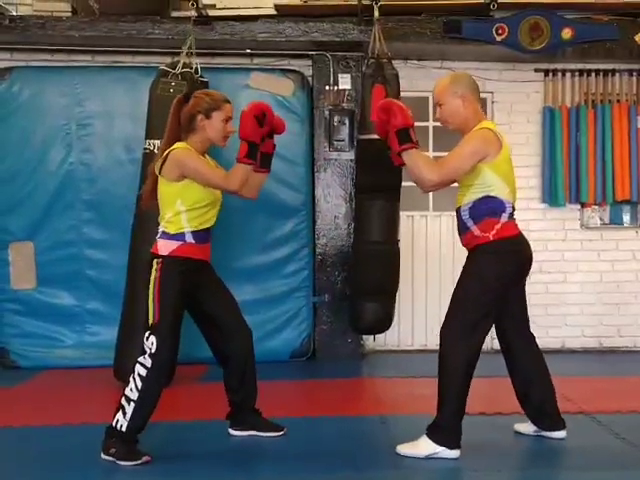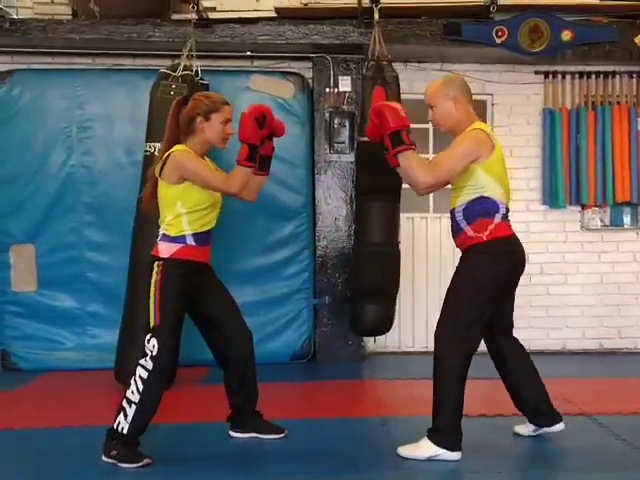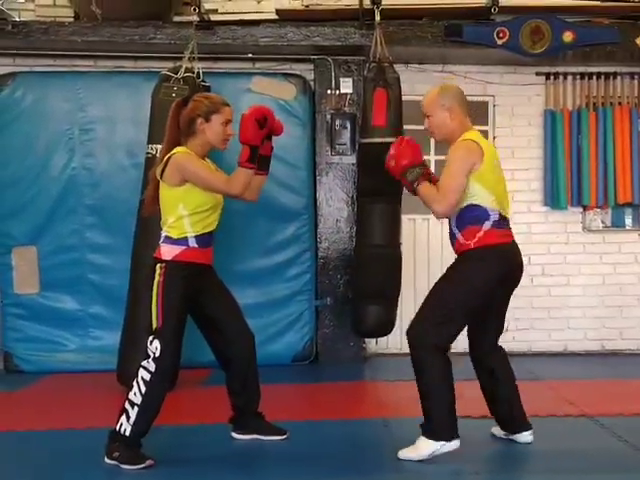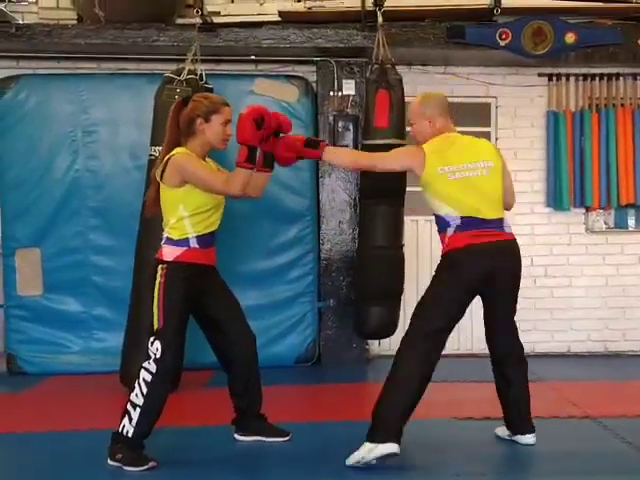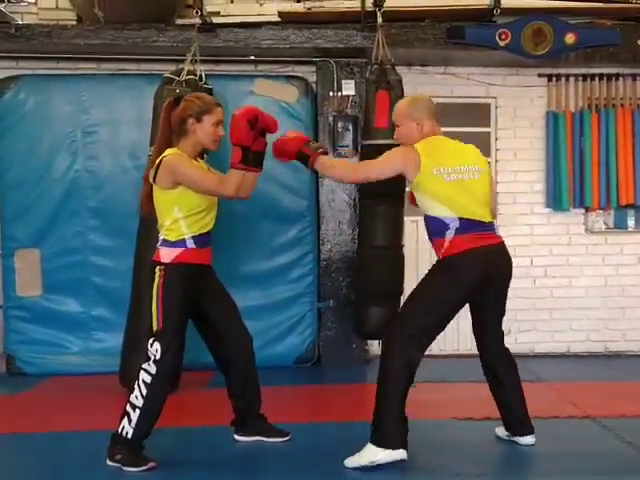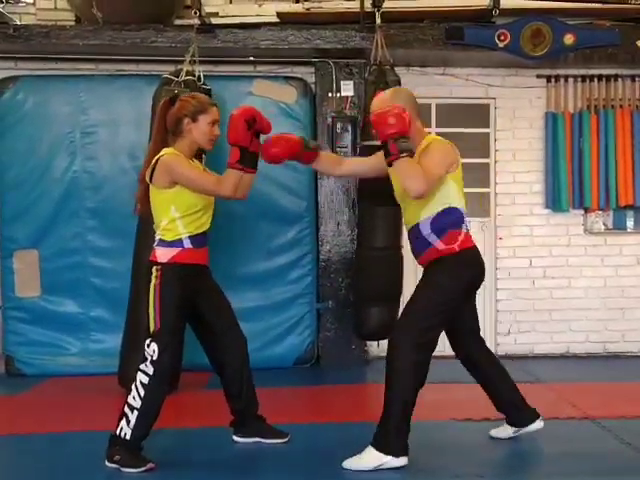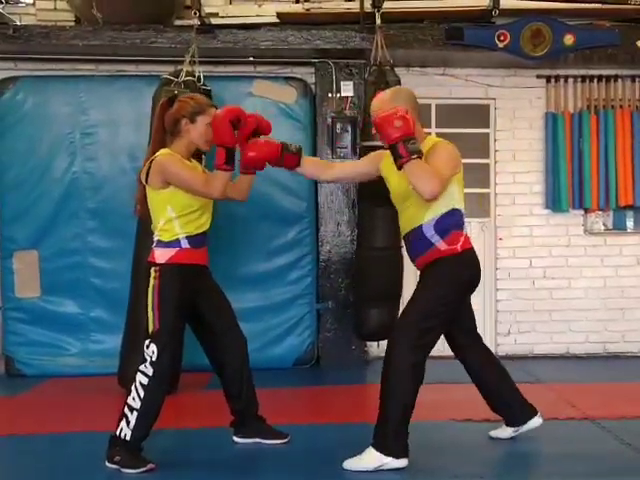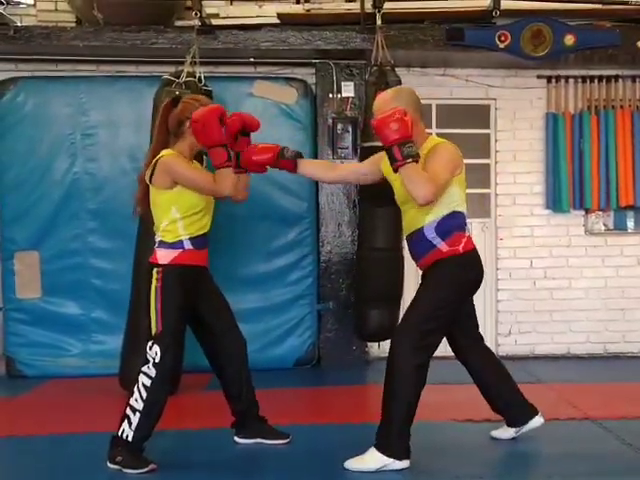
dt=0.2s
person 1, frame 1
left shoulder: (482, 136)
right shoulder: (477, 139)
left elbow: (433, 177)
right elbow: (429, 182)
left wrist: (403, 138)
right wrist: (399, 146)
left hip: (495, 253)
right hip: (505, 252)
left knee: (457, 338)
right knee: (516, 335)
left ankle: (444, 438)
right ankle: (548, 420)
person 1, frame 2
left shoulder: (474, 137)
right shoulder: (473, 140)
left elbow: (426, 179)
right elbow: (419, 178)
left wrist: (397, 138)
right wrist: (394, 147)
left hip: (488, 254)
right hip: (500, 252)
left knee: (451, 340)
right knee: (499, 336)
left ankle: (445, 440)
right ankle: (543, 415)
person 1, frame 3
left shoulder: (466, 149)
right shoulder: (480, 147)
left elbow: (442, 205)
right elbow: (456, 199)
left wrist: (411, 175)
right wrist: (425, 175)
left hip: (482, 258)
right hip: (507, 255)
left knee: (425, 336)
right knee: (485, 341)
left ankle: (441, 431)
right ankle: (515, 424)
person 1, frame 4
left shoulder: (423, 154)
right shoulder: (490, 150)
left elbow: (360, 160)
right elbow: (509, 200)
left wrist: (309, 147)
left hip: (465, 259)
right hip: (505, 253)
left knee: (420, 342)
right knee: (504, 339)
left ankle: (384, 435)
right ankle: (520, 425)
person 1, frame 5
left shoulder: (412, 156)
right shoulder: (475, 156)
left elbow: (354, 174)
left wrist: (306, 152)
left hip: (458, 265)
right hip: (495, 257)
left knee: (401, 342)
right knee: (491, 343)
left ankle: (388, 441)
right ankle: (519, 426)
person 1, frame 6
left shoulder: (439, 148)
right shoulder: (396, 155)
left elbow: (416, 187)
right elbow: (340, 166)
left wrist: (398, 143)
right wrist: (300, 149)
left hip: (455, 263)
right hip: (450, 266)
left knee: (405, 344)
right knee: (469, 344)
left ankle: (389, 447)
right ankle: (522, 417)
person 1, frame 7
left shoulder: (442, 150)
right shoulder: (385, 159)
left elbow: (429, 189)
right elbow: (332, 172)
left wrist: (403, 146)
right wrist: (284, 155)
left hip: (452, 265)
right hip: (443, 268)
left knee: (404, 346)
right knee: (467, 344)
left ankle: (389, 449)
right ankle: (521, 414)
person 1, frame 8
left shoulder: (444, 152)
right shoulder: (391, 158)
left elbow: (425, 194)
right elbow: (335, 172)
left wrist: (400, 149)
right wrist: (281, 157)
left hip: (455, 266)
right hip: (447, 268)
left knee: (407, 348)
right knee: (469, 345)
left ankle: (391, 450)
right ankle: (522, 415)
person 2, frame 1
left shoulder: (205, 161)
right shoulder: (180, 155)
left elbow: (250, 190)
right elbow: (233, 183)
left wrist: (265, 146)
right wrist: (249, 141)
left hip: (199, 265)
right hip: (171, 265)
left knee: (238, 336)
right knee: (159, 352)
left ankle: (244, 416)
right ankle: (118, 438)
person 2, frame 2
left shoulder: (204, 163)
right shoulder: (179, 157)
left elbow: (249, 193)
right elbow: (233, 185)
left wrist: (264, 149)
right wrist: (249, 144)
left hip: (199, 267)
right hip: (172, 268)
left knee: (238, 339)
right knee: (160, 355)
left ankle: (245, 418)
right ankle: (119, 441)
person 2, frame 3
left shoulder: (204, 164)
right shoulder: (180, 160)
left elbow: (250, 193)
right elbow: (234, 187)
left wrist: (263, 149)
right wrist: (250, 145)
left hip: (202, 269)
right hip: (175, 270)
left knee: (240, 340)
right knee: (163, 357)
left ankle: (247, 419)
right ankle: (121, 443)
person 2, frame 4
left shoulder: (206, 164)
right shoulder: (180, 161)
left elbow: (253, 189)
right elbow: (234, 187)
left wrist: (266, 144)
right wrist: (248, 144)
left hip: (205, 269)
right hip: (177, 270)
left knee: (242, 341)
right knee: (164, 357)
left ankle: (249, 421)
right ankle: (124, 444)
person 2, frame 5
left shoulder: (197, 164)
right shoulder: (172, 162)
left elbow: (244, 190)
right elbow: (228, 189)
left wrist: (256, 146)
right wrist: (241, 145)
left hip: (201, 270)
right hip: (174, 271)
left knee: (238, 342)
right knee: (163, 358)
left ankle: (249, 421)
right ankle: (124, 445)
person 2, frame 6
left shoulder: (193, 164)
right shoulder: (169, 162)
left elbow: (240, 191)
right elbow: (226, 189)
left wrist: (251, 145)
right wrist: (239, 143)
left hip: (197, 270)
right hip: (171, 271)
left knee: (232, 344)
right knee: (161, 358)
left ankle: (247, 422)
right ankle: (122, 446)
person 2, frame 7
left shoulder: (191, 165)
right shoulder: (164, 162)
left elbow: (239, 192)
right elbow: (215, 190)
left wrist: (248, 146)
right wrist: (223, 146)
left hip: (197, 269)
right hip: (170, 271)
left knee: (232, 344)
right knee: (160, 358)
left ankle: (247, 423)
right ankle: (122, 446)
person 2, frame 8
left shoulder: (191, 164)
right shoulder: (169, 162)
left elbow: (239, 193)
right elbow: (225, 188)
left wrist: (236, 143)
right wrist: (219, 145)
left hip: (197, 271)
right hip: (171, 271)
left knee: (232, 345)
right knee: (163, 358)
left ankle: (249, 423)
right ankle: (124, 447)
